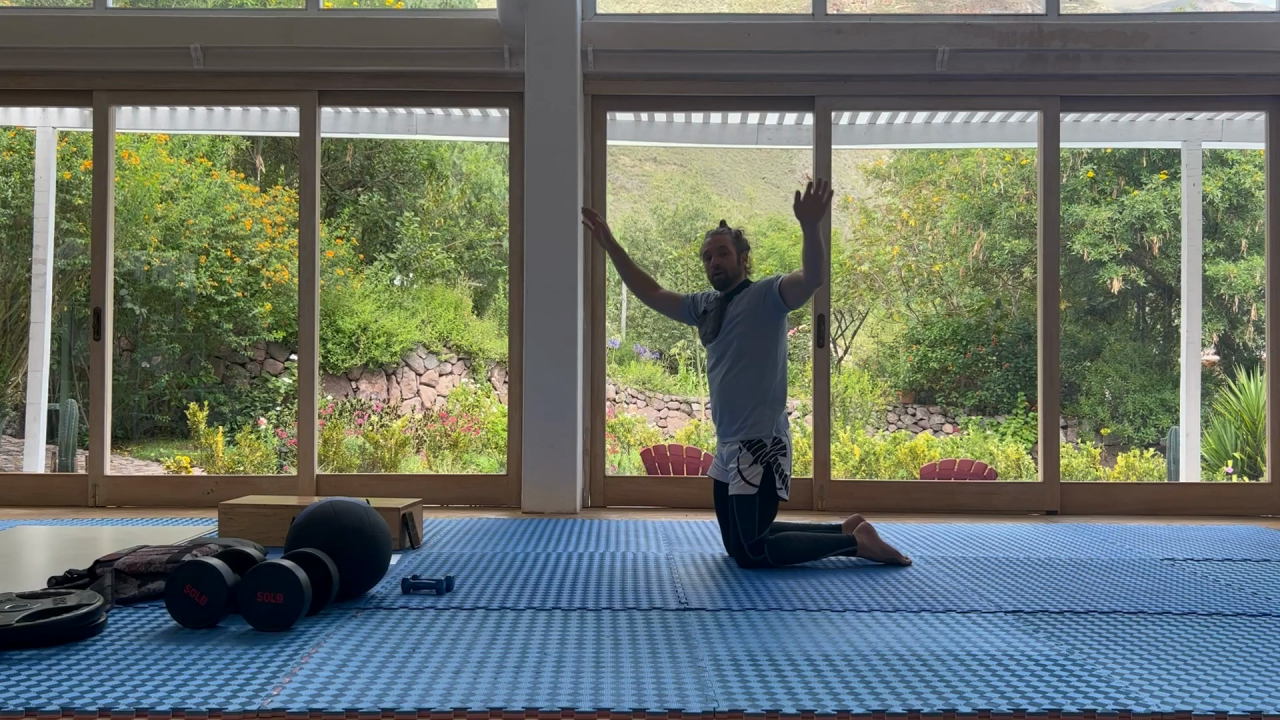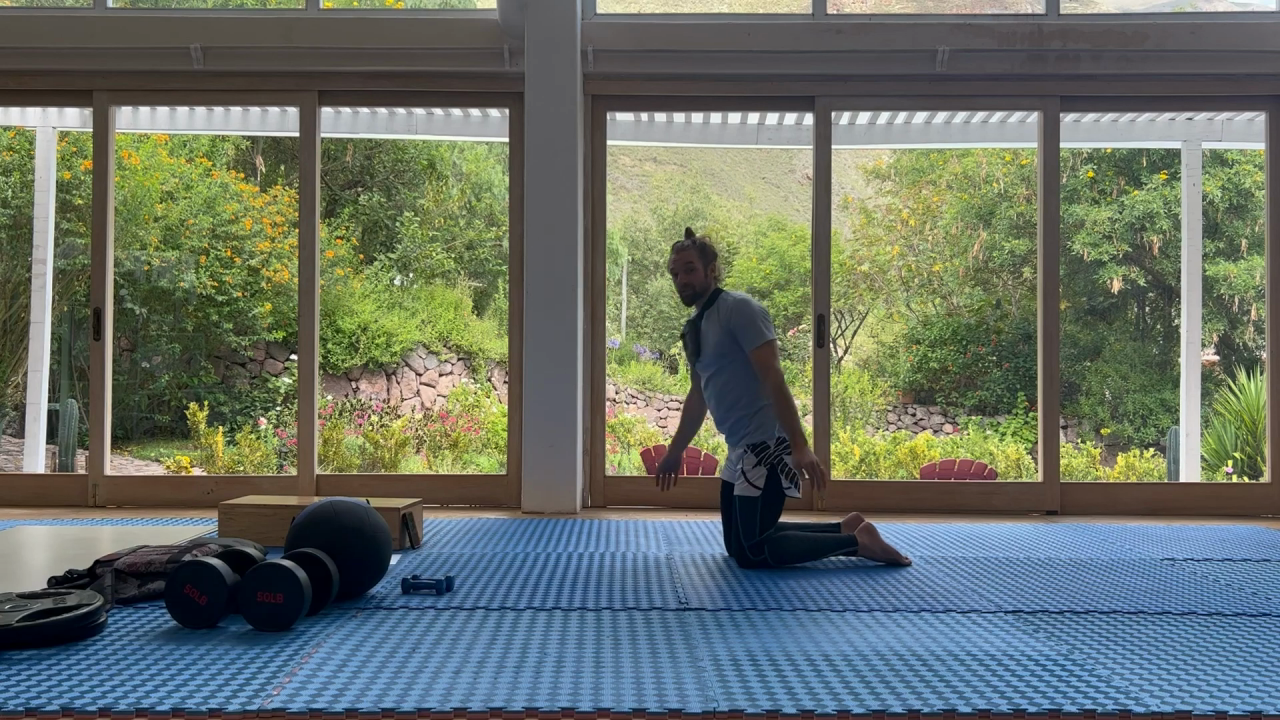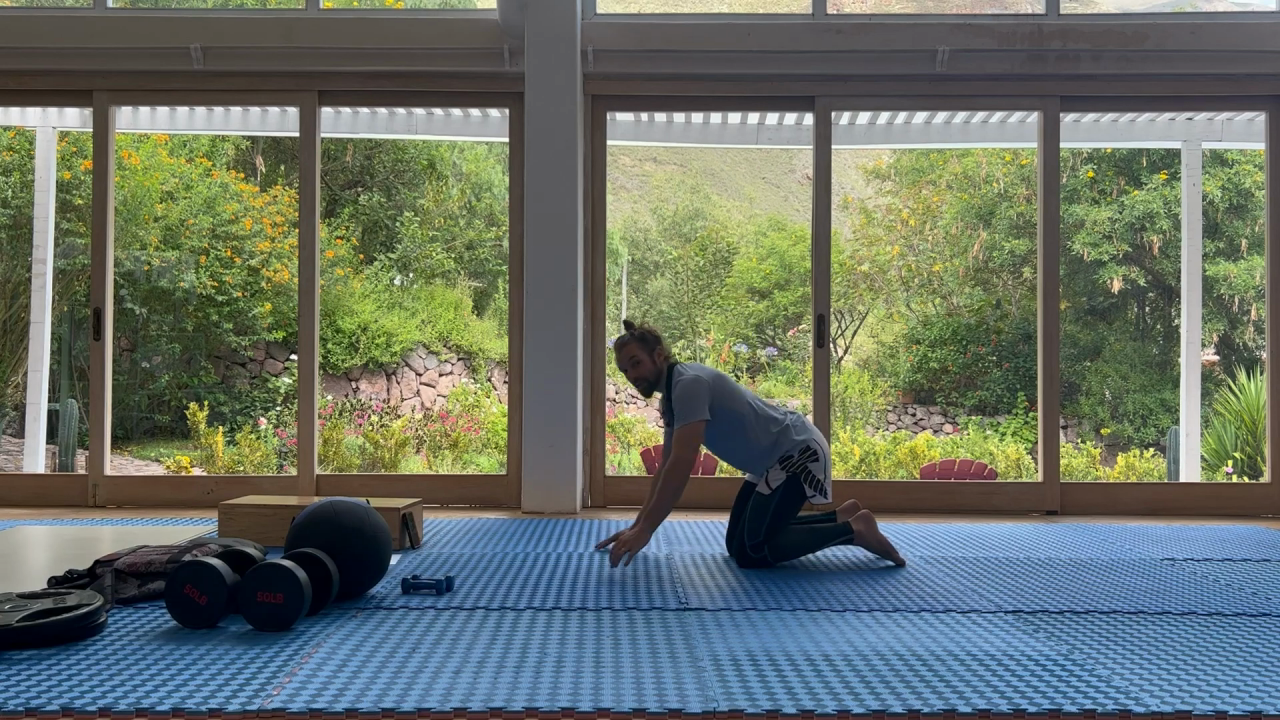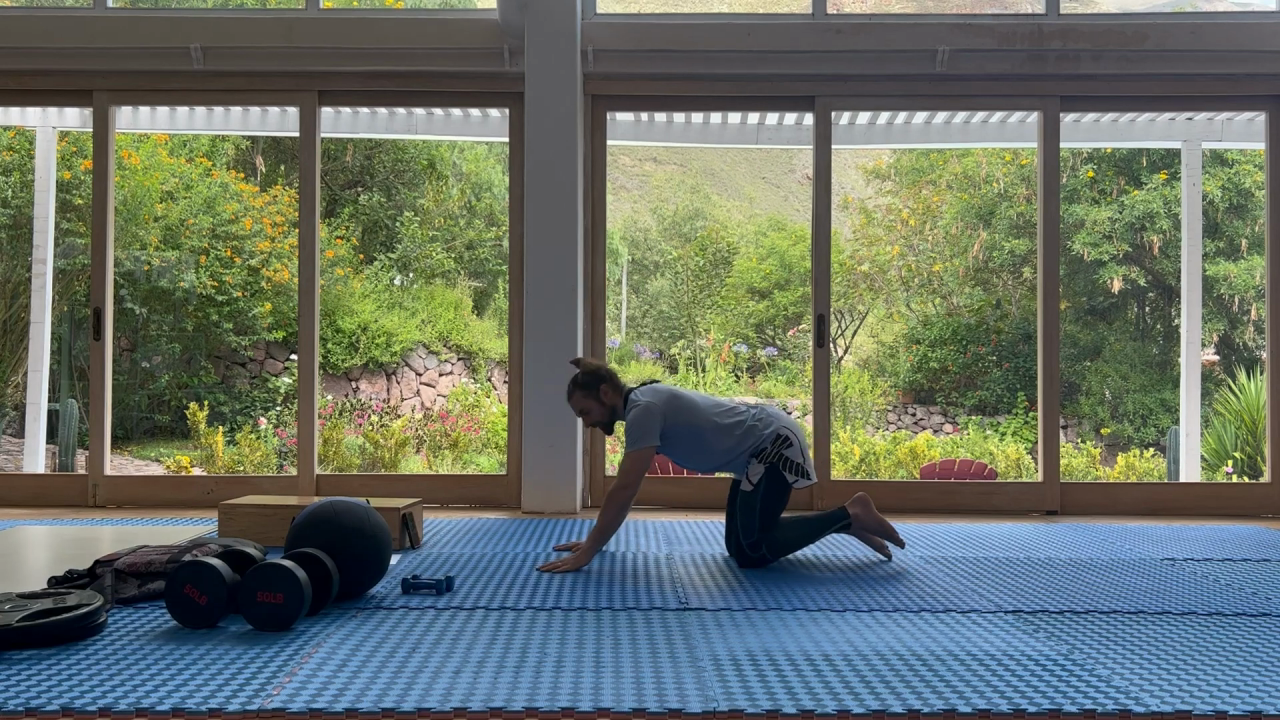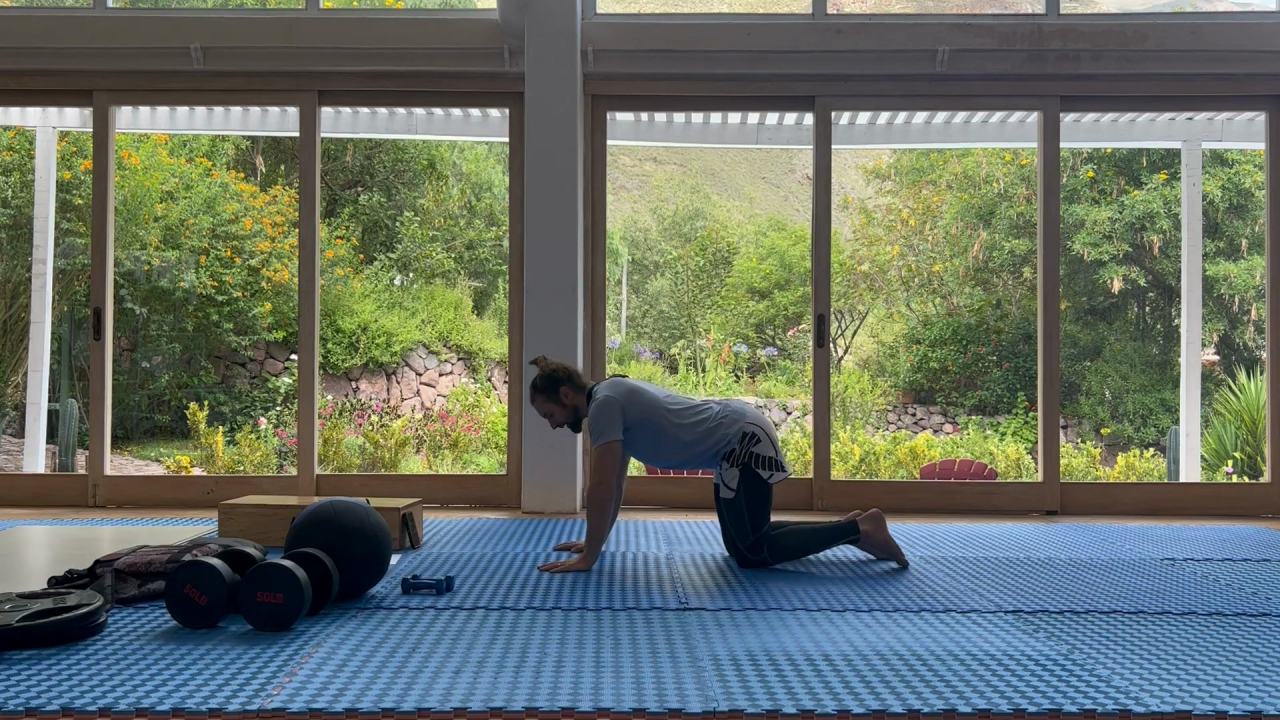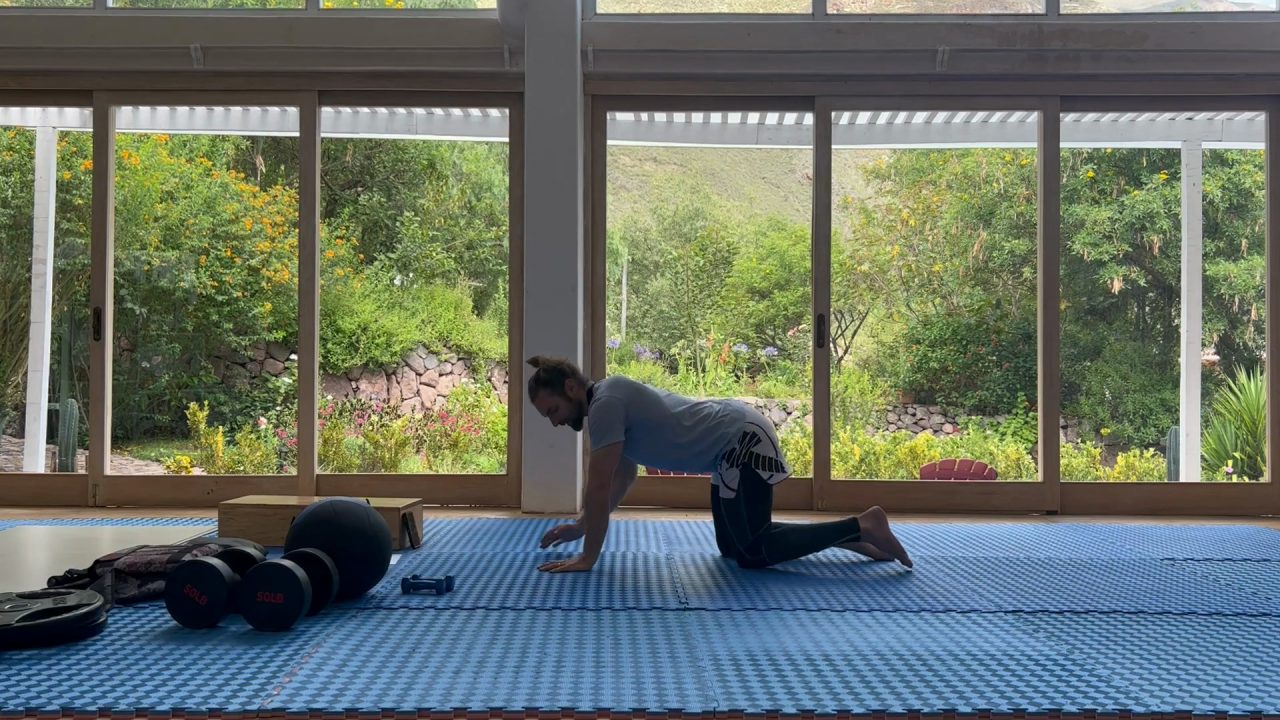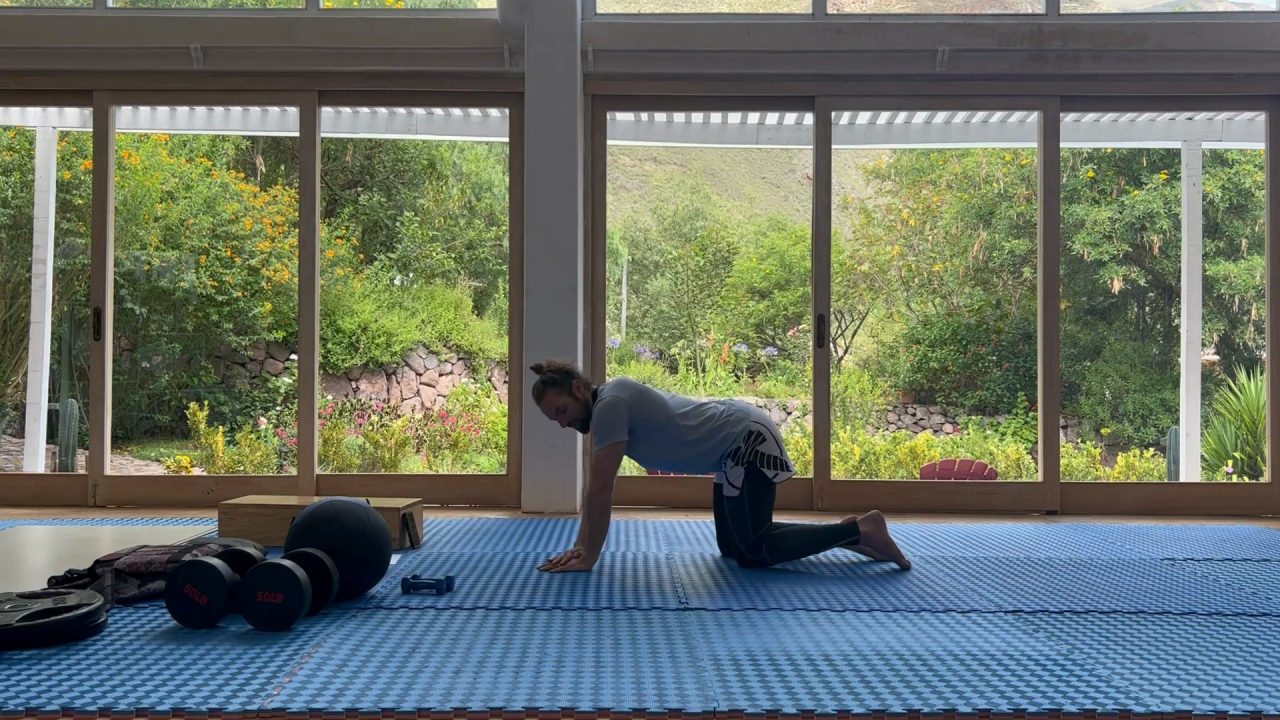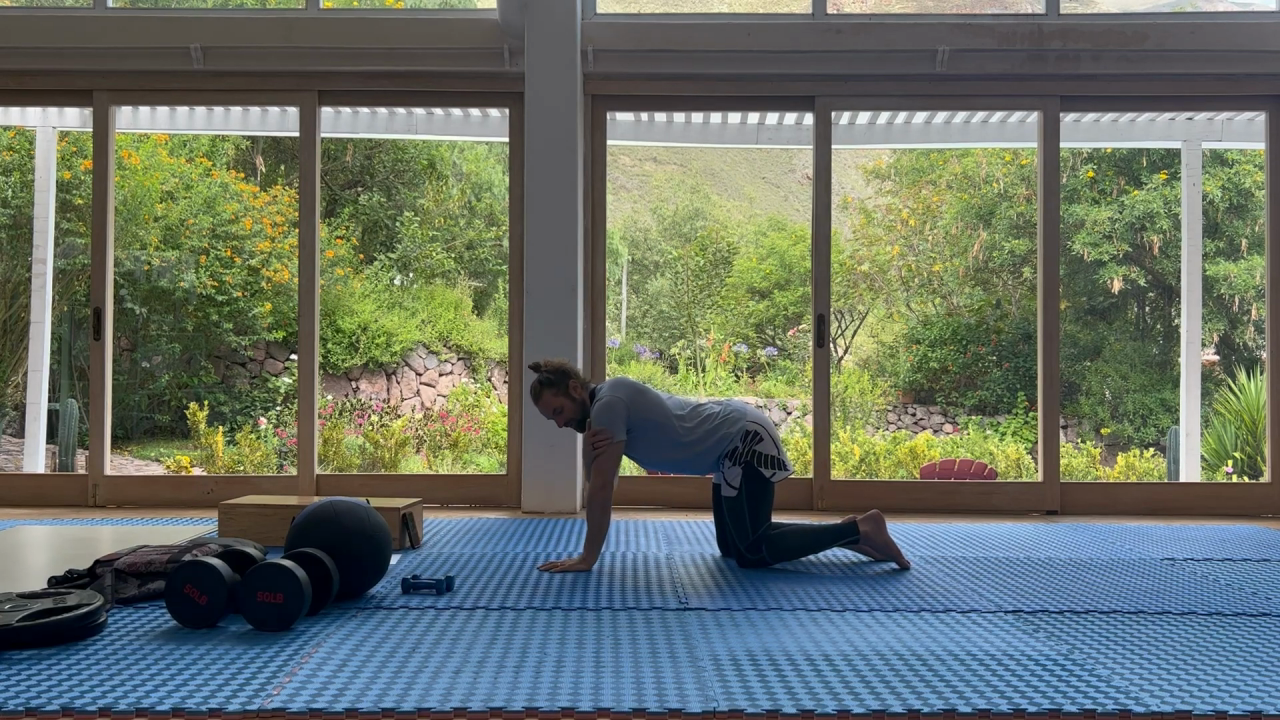
dt=0.5s
person 1, frame 1
left shoulder: (766, 296)
right shoulder: (706, 306)
left elbow: (811, 276)
right elbow: (652, 294)
left wrist: (811, 226)
right wrist: (610, 245)
left hip: (759, 446)
right hip: (731, 448)
left knee: (750, 552)
right knee: (740, 544)
left ankle: (856, 542)
right ankle: (845, 530)
person 1, frame 2
left shoulder: (740, 309)
right shoulder: (695, 328)
left elbow: (772, 379)
right elbow: (698, 398)
left wrist: (800, 447)
right wrist: (674, 451)
left hip: (766, 447)
right hip: (742, 449)
left knee: (750, 552)
right knee: (739, 546)
left ankle: (857, 542)
right ankle: (844, 528)
person 1, frame 3
left shoulder: (688, 385)
right shoulder: (671, 400)
left elbow: (681, 466)
right elbow: (666, 467)
left wrist: (644, 531)
right wrist: (638, 525)
left hip: (797, 456)
right hip: (777, 461)
left knee: (752, 551)
right knee: (739, 545)
left ankle: (853, 530)
right ankle: (841, 517)
person 1, frame 4
left shoulder: (642, 410)
right shoulder: (642, 405)
left elbow: (623, 491)
right elbow: (625, 489)
left wrist: (588, 552)
right wrist: (592, 540)
left hip: (775, 445)
right hip: (762, 448)
left knee: (750, 552)
right knee: (739, 544)
left ankle: (849, 515)
right ankle: (846, 517)
person 1, frame 5
left shoulder: (603, 406)
right shoulder: (614, 396)
left elbow: (600, 488)
right elbow: (615, 482)
left wrist: (588, 555)
right wrist: (595, 540)
left hip: (743, 440)
right hip: (736, 435)
left knee: (754, 552)
right knee: (740, 540)
left ankle: (859, 529)
right ankle: (846, 529)
person 1, frame 6
left shoulder: (605, 405)
right shoulder: (610, 398)
left elbow: (598, 488)
right elbow: (624, 476)
left wrist: (588, 556)
right wrist: (582, 527)
left hip: (742, 440)
right hip: (734, 439)
left knee: (752, 553)
right knee: (732, 544)
left ankle: (860, 525)
right ankle: (845, 532)
person 1, frame 7
left shoulder: (609, 406)
right shoulder: (609, 405)
left elbow: (600, 490)
right elbow: (601, 486)
left wrist: (588, 557)
right wrist: (579, 543)
left hip: (747, 439)
right hip: (737, 440)
left knee: (752, 553)
right knee: (731, 544)
left ankle: (858, 530)
right ankle: (845, 531)
person 1, frame 8
left shoulder: (607, 405)
right shoulder: (604, 407)
left elbow: (601, 491)
right elbow: (602, 484)
left wrist: (587, 558)
right wrist: (591, 453)
left hip: (744, 439)
right hip: (736, 437)
left knee: (752, 553)
right knee: (732, 545)
left ankle: (858, 528)
right ankle: (847, 531)
